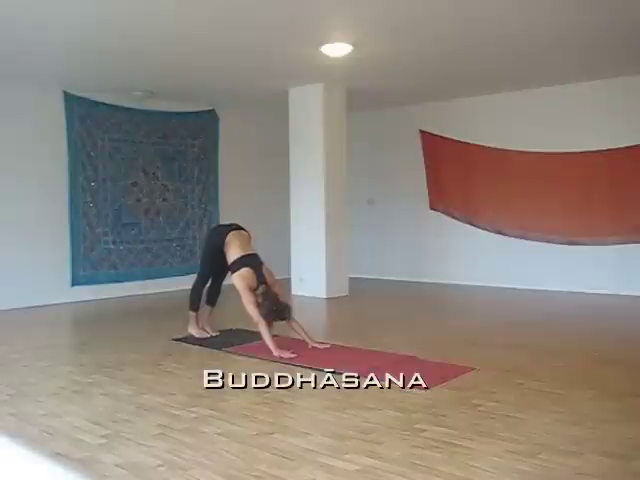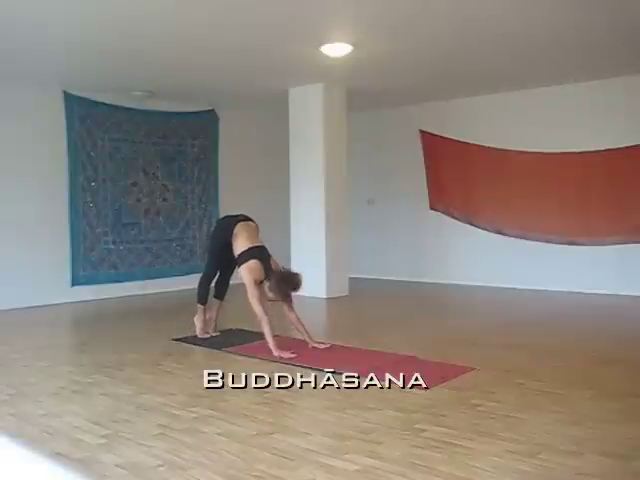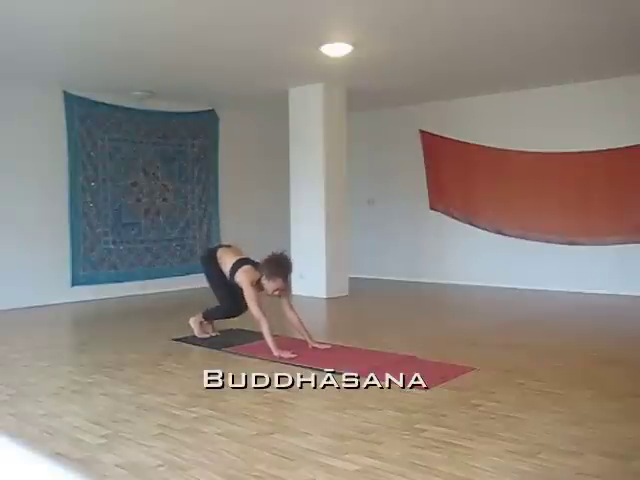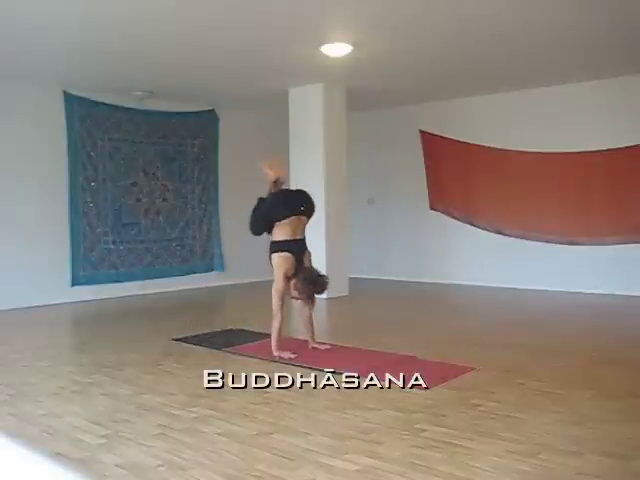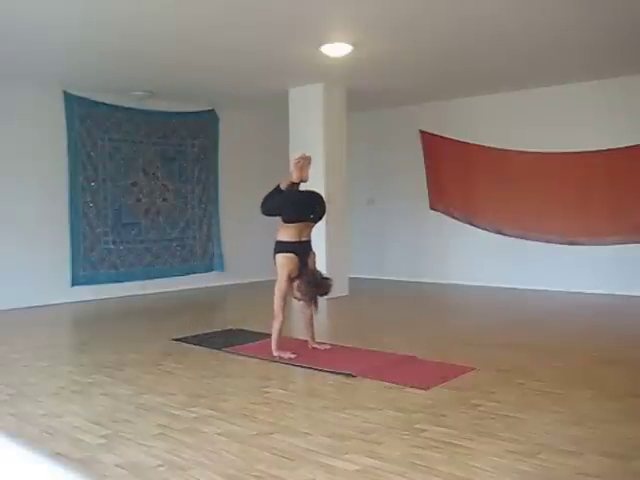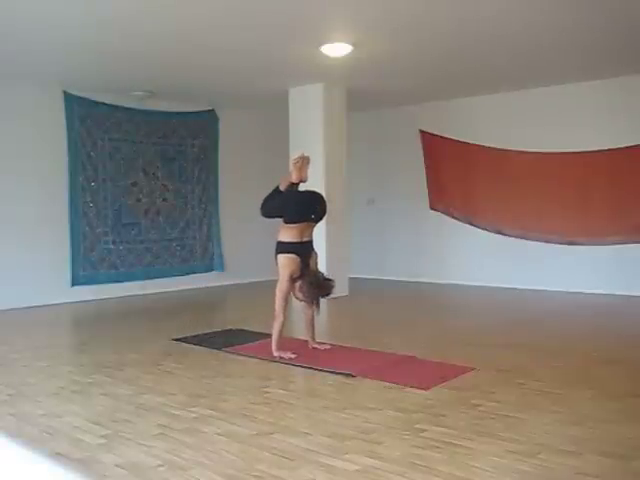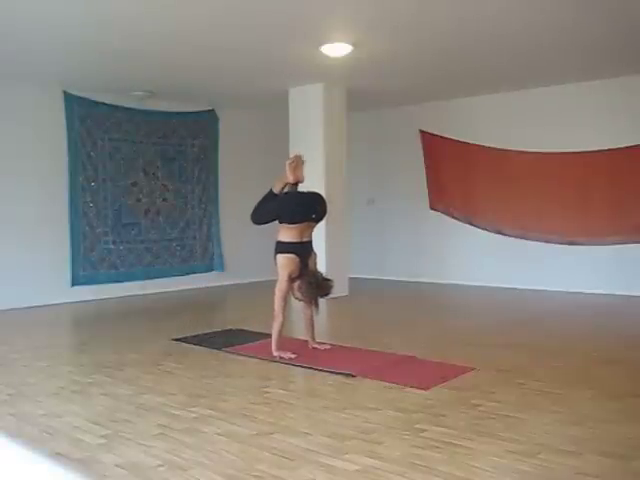
dt=0.7s
person 1, frame 1
left shoulder: (270, 283)
right shoulder: (244, 283)
left elbow: (288, 316)
right elbow: (259, 321)
left wrist: (310, 341)
right wrist: (275, 350)
right hip: (220, 237)
left knee: (218, 280)
right knee: (203, 279)
left ankle: (204, 320)
right ankle: (193, 324)
person 1, frame 2
left shoulder: (277, 275)
right shoulder: (251, 275)
left elbow: (290, 311)
right elbow: (262, 317)
left wrist: (310, 341)
right wrist: (275, 350)
right hip: (227, 228)
left knee: (225, 275)
right knee: (210, 273)
left ankle: (212, 316)
right ankle: (200, 316)
person 1, frame 3
left shoulder: (276, 278)
right shoulder: (249, 279)
left elbow: (290, 311)
right elbow: (260, 318)
left wrist: (310, 341)
right wrist: (275, 350)
left hip: (228, 257)
right hip: (213, 258)
left knee: (240, 308)
right knee: (230, 306)
left ankle: (208, 321)
right ankle: (198, 320)
person 1, frame 4
left shoulder: (305, 270)
right shoulder: (283, 273)
left elbow: (307, 308)
right elbow: (277, 315)
left wrist: (312, 341)
right wrist: (275, 350)
right hip: (280, 206)
right knee: (256, 229)
left ankle: (275, 181)
right ankle: (274, 180)
person 1, frame 5
left shoulder: (308, 273)
right shoulder: (287, 275)
left elbow: (308, 308)
right elbow: (278, 314)
left wrist: (312, 341)
right wrist: (275, 350)
right hip: (294, 208)
person 1, frame 6
left shoulder: (310, 271)
right shoulder: (288, 275)
left elbow: (309, 308)
right elbow: (279, 314)
left wrist: (312, 341)
right wrist: (275, 350)
person 1, frame 7
left shoulder: (310, 272)
right shoulder: (287, 275)
left elbow: (308, 308)
right elbow: (278, 315)
left wrist: (312, 341)
right wrist: (275, 350)
right hip: (294, 208)
right ankle: (288, 181)
